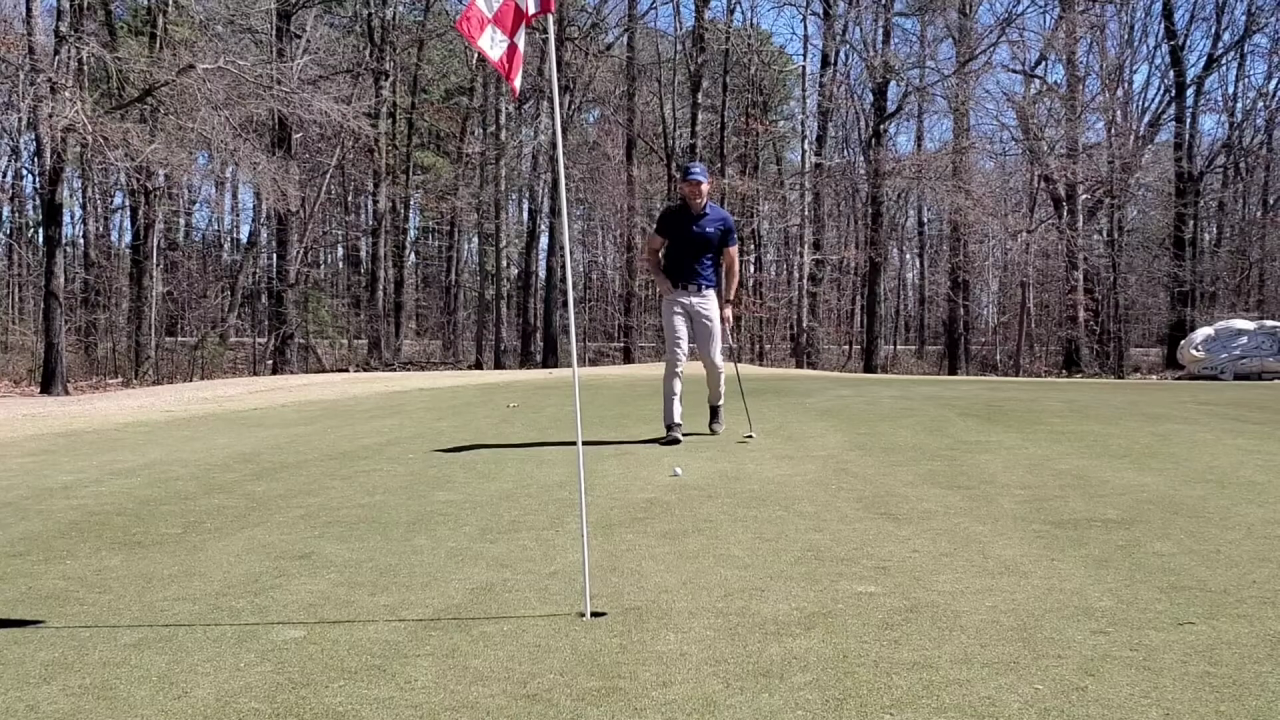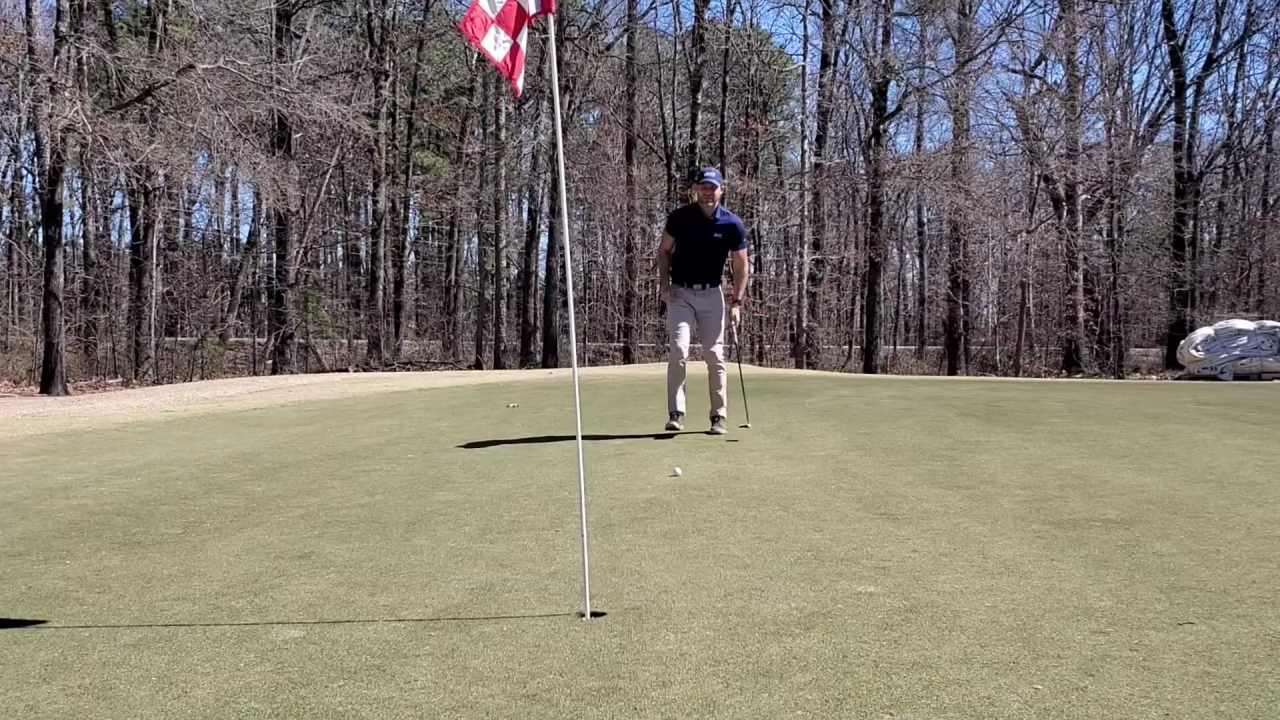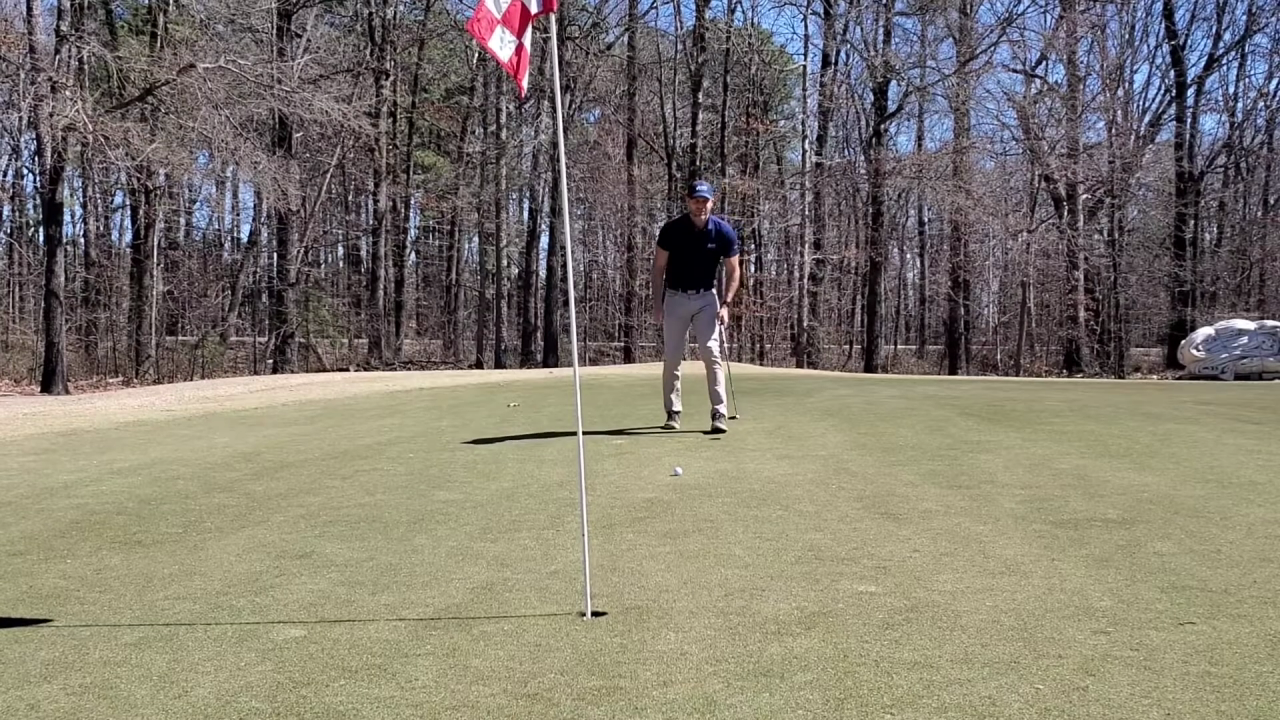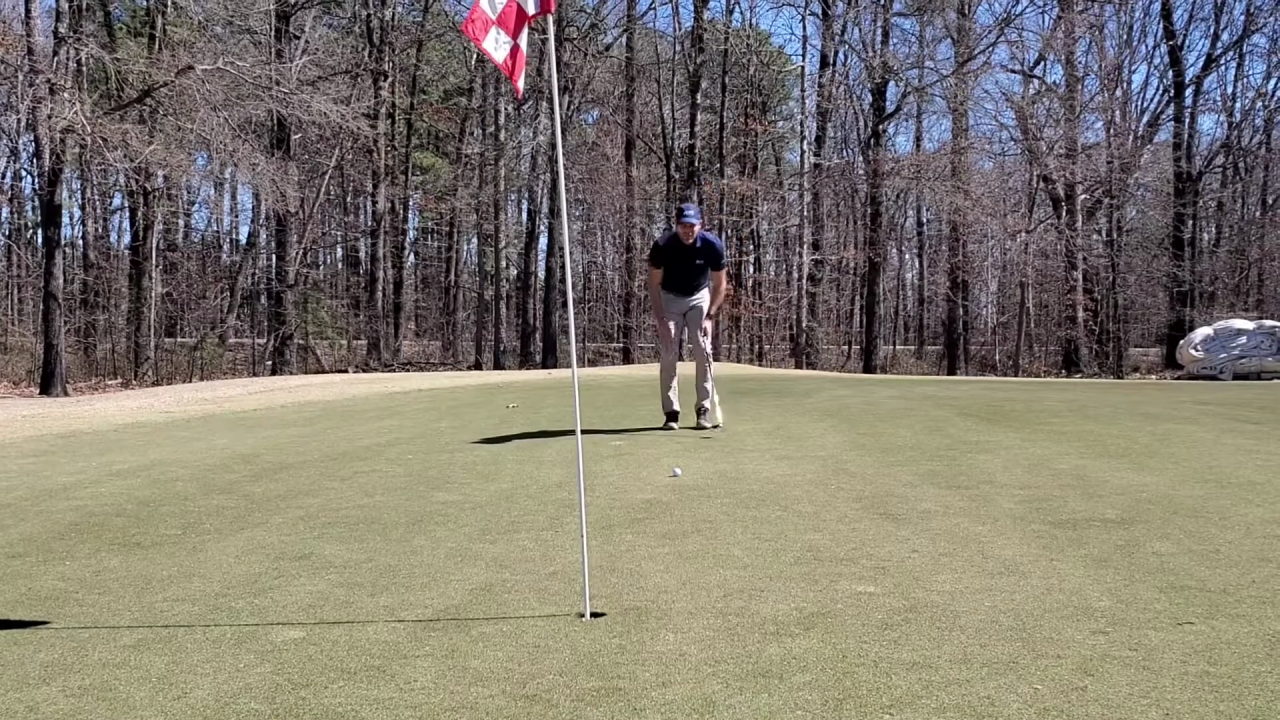
dt=0.3s
person 1, frame 1
left shoulder: (723, 219)
right shoulder: (669, 216)
left elbow: (732, 264)
right elbow: (652, 251)
left wrist: (728, 302)
right wrist: (660, 277)
left hip: (708, 296)
right hip: (675, 297)
left knee: (714, 360)
right knee: (675, 359)
left ankle: (715, 406)
right ankle: (673, 425)
person 1, frame 2
left shoulder: (732, 223)
right shoulder: (679, 217)
left elbow: (741, 266)
right elbow: (664, 250)
left wrist: (736, 302)
right wrist: (664, 282)
left hip: (712, 294)
right hip: (680, 294)
left knee: (714, 356)
right knee: (679, 350)
left ankle: (719, 415)
right ankle: (676, 411)
person 1, frame 3
left shoulder: (724, 231)
right shoulder: (671, 229)
left elbow: (733, 271)
right elbow: (658, 267)
left wrist: (726, 304)
right wrist: (657, 303)
left hip: (706, 297)
right hip: (675, 298)
left knee: (712, 353)
right knee: (672, 358)
left ankle: (719, 413)
right ankle: (672, 411)
person 1, frame 4
left shoulder: (713, 245)
right shoulder: (662, 246)
left elbow: (719, 284)
right elbow: (653, 285)
left wrist: (710, 317)
right wrist: (661, 321)
left hip: (700, 297)
right hip: (670, 299)
left knee: (703, 351)
right knee: (668, 354)
left ankle: (703, 409)
right ankle: (671, 412)
